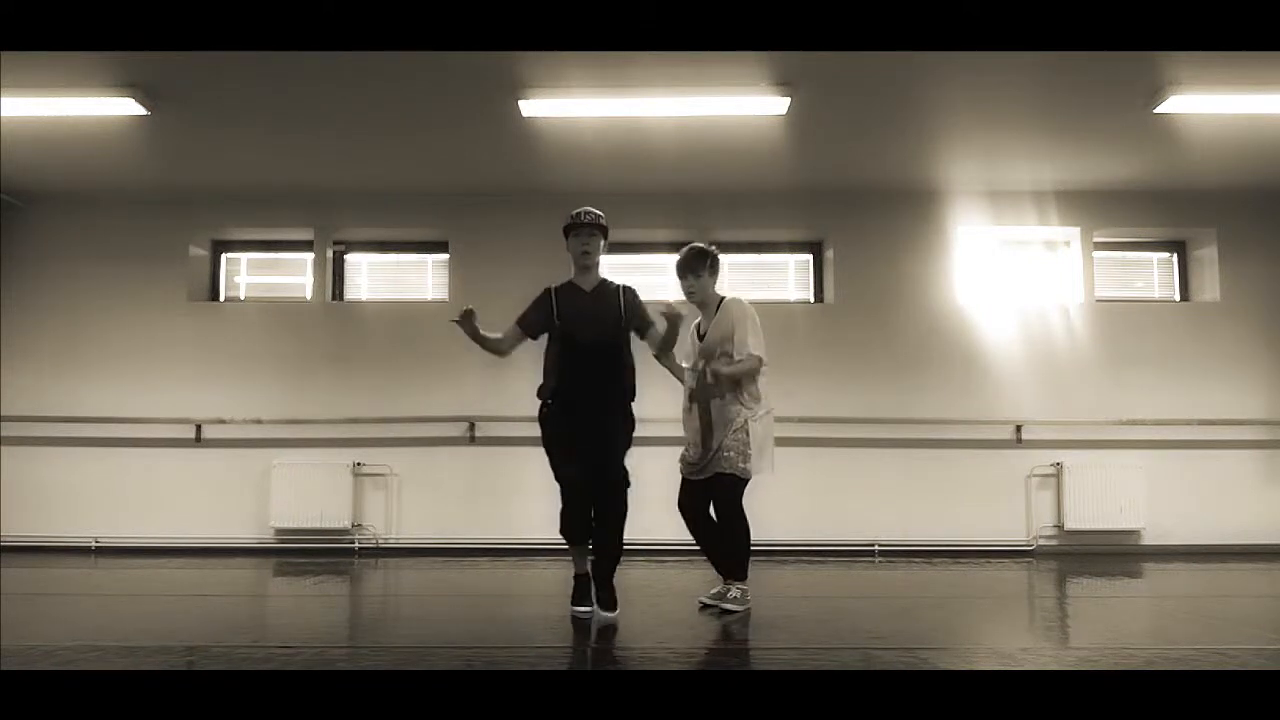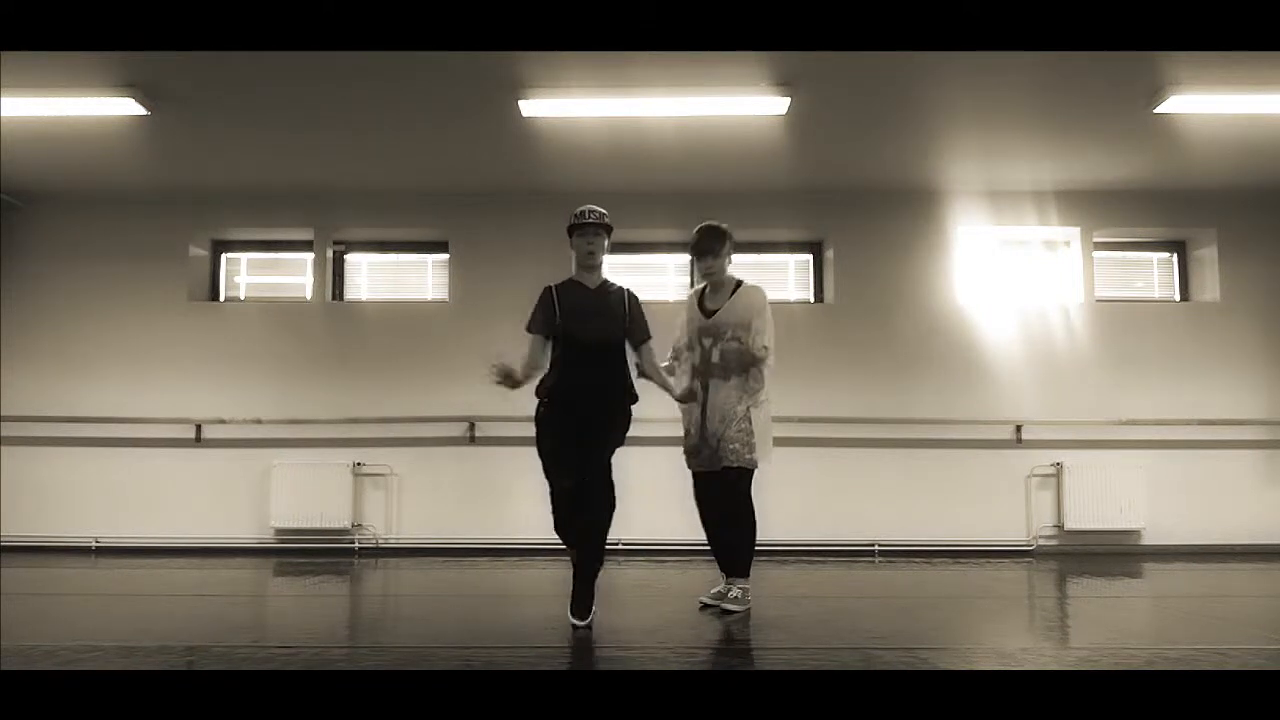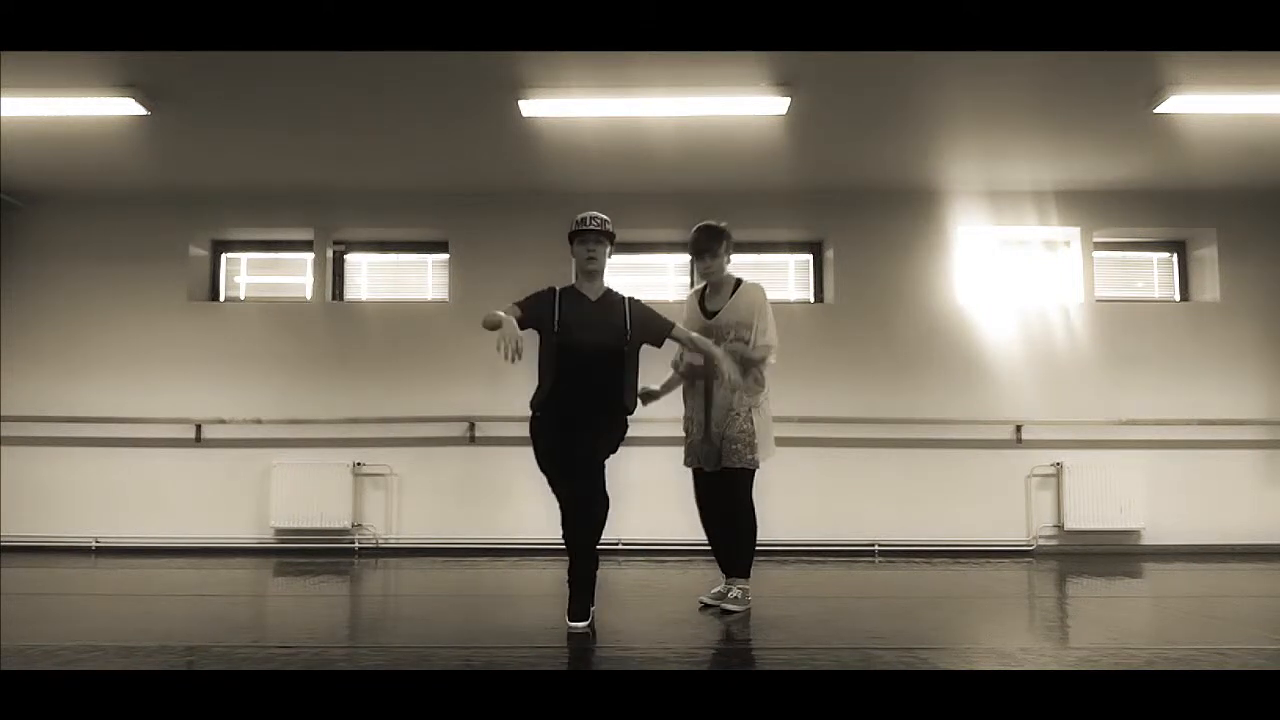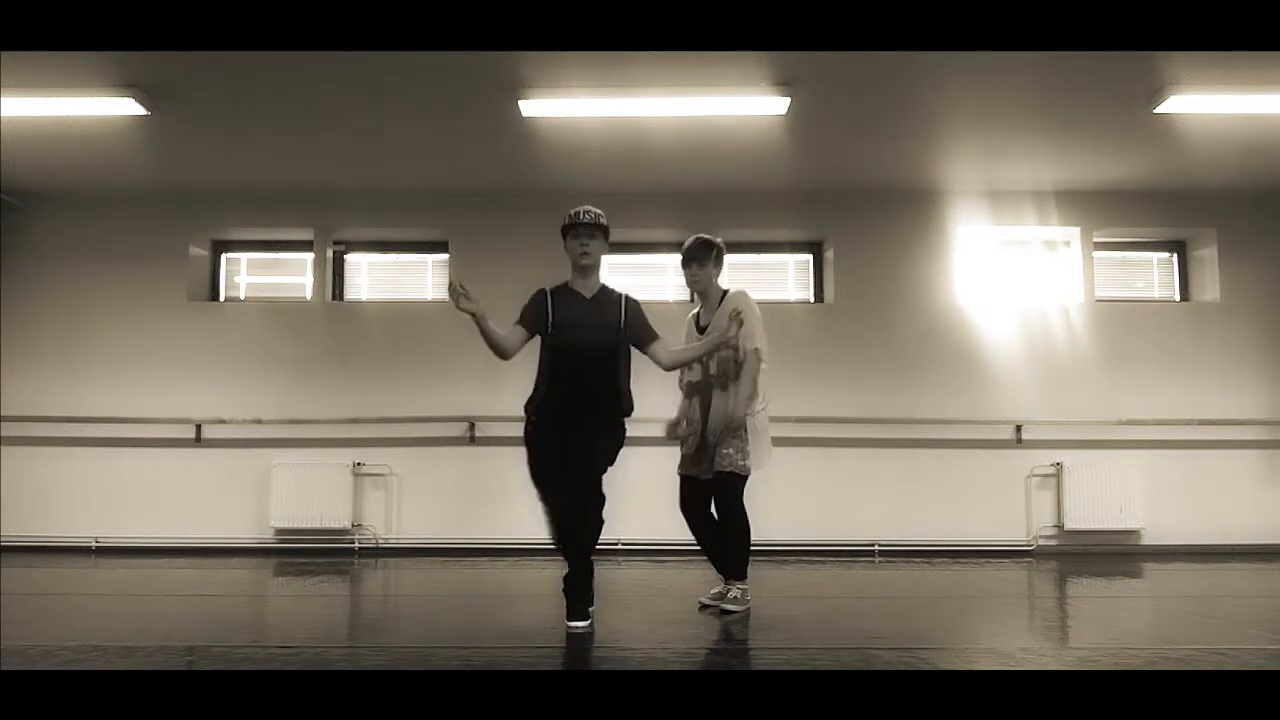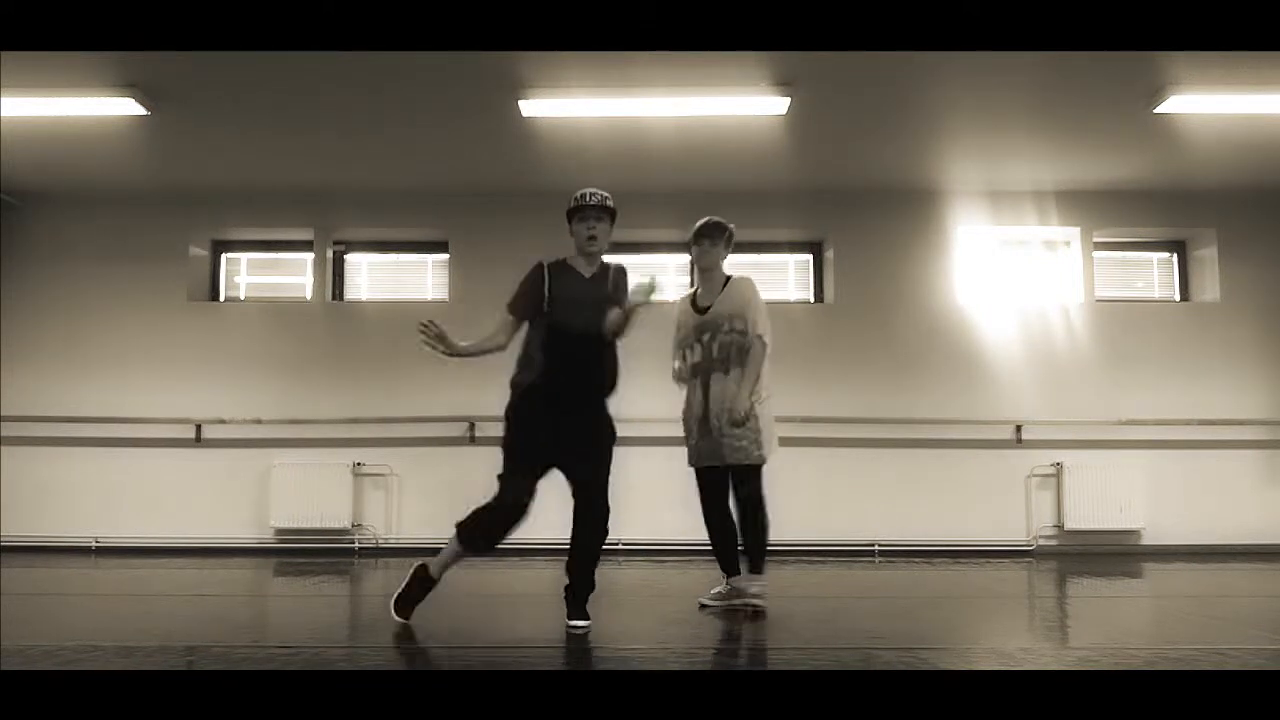
dt=0.4s
person 1, frame 1
left shoulder: (624, 297)
right shoulder: (552, 298)
left elbow: (654, 349)
right elbow: (505, 345)
left wrist: (672, 327)
right wrist: (473, 332)
left hip: (611, 411)
right hip: (562, 411)
left knee: (611, 483)
right knee: (576, 490)
left ankle: (604, 576)
right ankle: (582, 575)
person 1, frame 2
left shoulder: (625, 300)
right shoulder: (554, 296)
left elbow: (647, 358)
right elbow: (537, 353)
left wrist: (675, 391)
right wrist: (521, 378)
left hip: (608, 410)
right hip: (559, 410)
left knee: (594, 483)
right knee: (569, 494)
left ankle: (583, 586)
right ankle: (583, 585)
person 1, frame 3
left shoulder: (630, 310)
right shoulder: (550, 301)
left elbow: (685, 337)
right elbow: (488, 319)
left wrist: (721, 356)
right wrist: (504, 319)
left hip: (604, 420)
right hip: (554, 420)
left knee: (584, 497)
right knee: (579, 498)
left ankle: (581, 594)
right ankle: (582, 592)
person 1, frame 4
left shoulder: (624, 306)
right shoulder: (546, 301)
left elbow: (665, 359)
right elbow: (507, 349)
left wrist: (717, 340)
right wrist: (478, 316)
left hip: (601, 424)
right hip: (549, 422)
left knee: (585, 494)
right knee: (564, 511)
left ankle: (579, 594)
right ankle: (579, 586)
person 1, frame 5
left shoulder: (616, 277)
right shoulder: (544, 275)
left elbow: (611, 330)
right elbow: (502, 336)
left wrist: (630, 311)
right wrist: (456, 348)
left hip: (589, 413)
right hip: (537, 407)
left knee: (593, 506)
right knee: (512, 502)
left ankle: (578, 601)
right ankle: (430, 573)
person 2, frame 1
left shoulder: (737, 309)
right shoulder: (695, 328)
left elbow: (754, 361)
left wrist: (728, 369)
right wrist: (671, 364)
left hip: (741, 422)
right hip: (704, 429)
left knee: (727, 500)
right knee: (690, 504)
left ankle: (740, 585)
right ankle: (727, 579)
person 2, frame 2
left shoulder: (753, 297)
right shoulder: (693, 302)
left elbow: (763, 354)
right elbow: (684, 355)
left wrist: (754, 355)
left hip: (740, 411)
right hip: (701, 413)
left knee: (737, 496)
right knee: (708, 499)
left ankle: (742, 583)
right ankle: (729, 578)
person 2, frame 3
left shoulder: (752, 294)
right shoulder: (693, 301)
left elbow: (766, 350)
left wrist: (747, 357)
right wrist: (661, 391)
left hip: (742, 410)
right hip: (702, 414)
left knee: (737, 495)
right knee: (707, 497)
left ankle: (741, 584)
right ankle: (729, 577)
person 2, frame 4
left shoulder: (739, 302)
right shoulder: (692, 320)
left elbow: (755, 354)
left wrist: (741, 401)
right wrist: (680, 417)
left hip: (737, 420)
right hip: (700, 424)
left knee: (728, 498)
right knee: (692, 503)
left ankle: (740, 585)
right ankle: (728, 578)
person 2, frame 5
left shoulder: (744, 288)
right shoulder: (686, 304)
left elbow: (760, 344)
left wrist: (744, 395)
right wrist: (680, 369)
left hip: (740, 406)
right hip: (701, 410)
left knee: (747, 491)
right knee: (712, 497)
left ankle: (754, 578)
right ankle: (731, 581)
